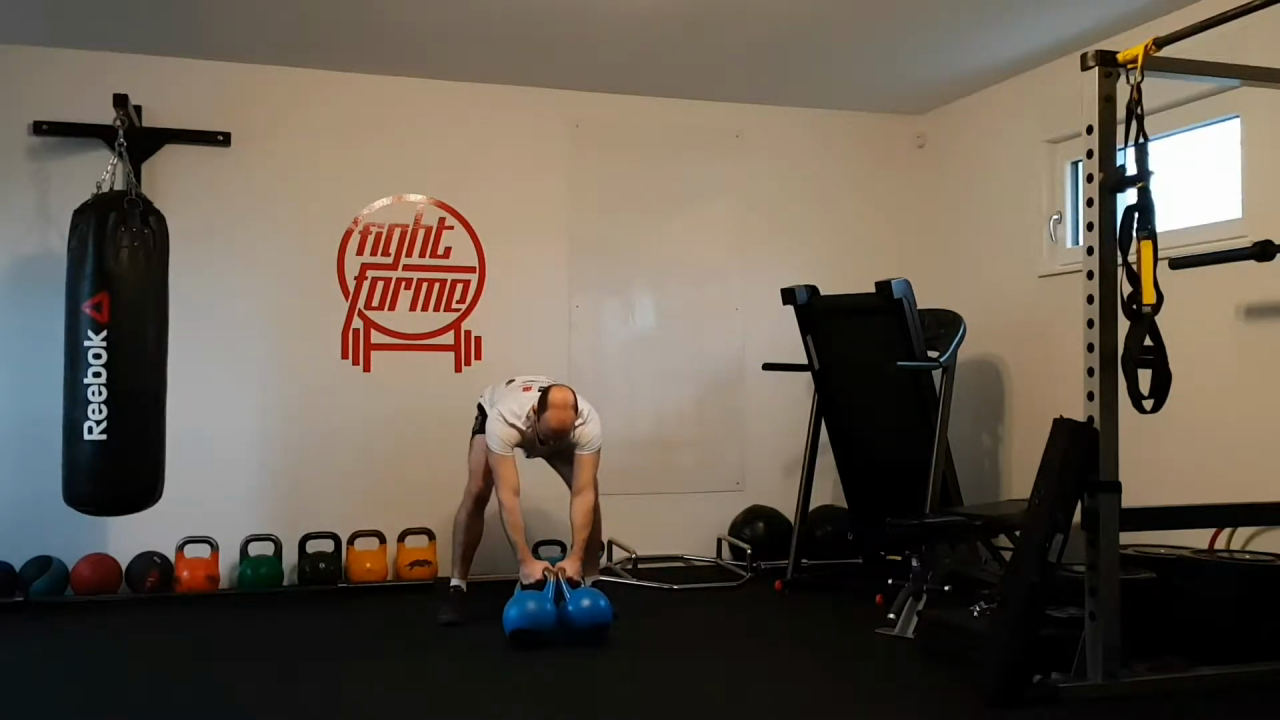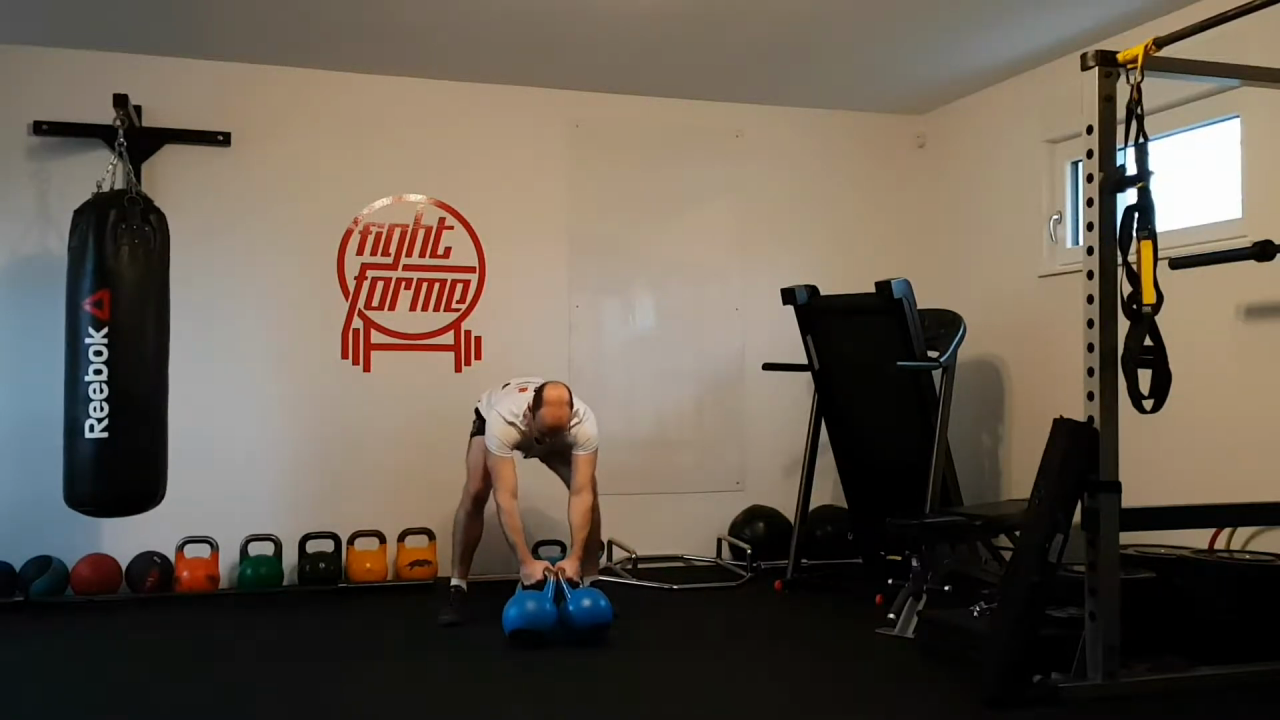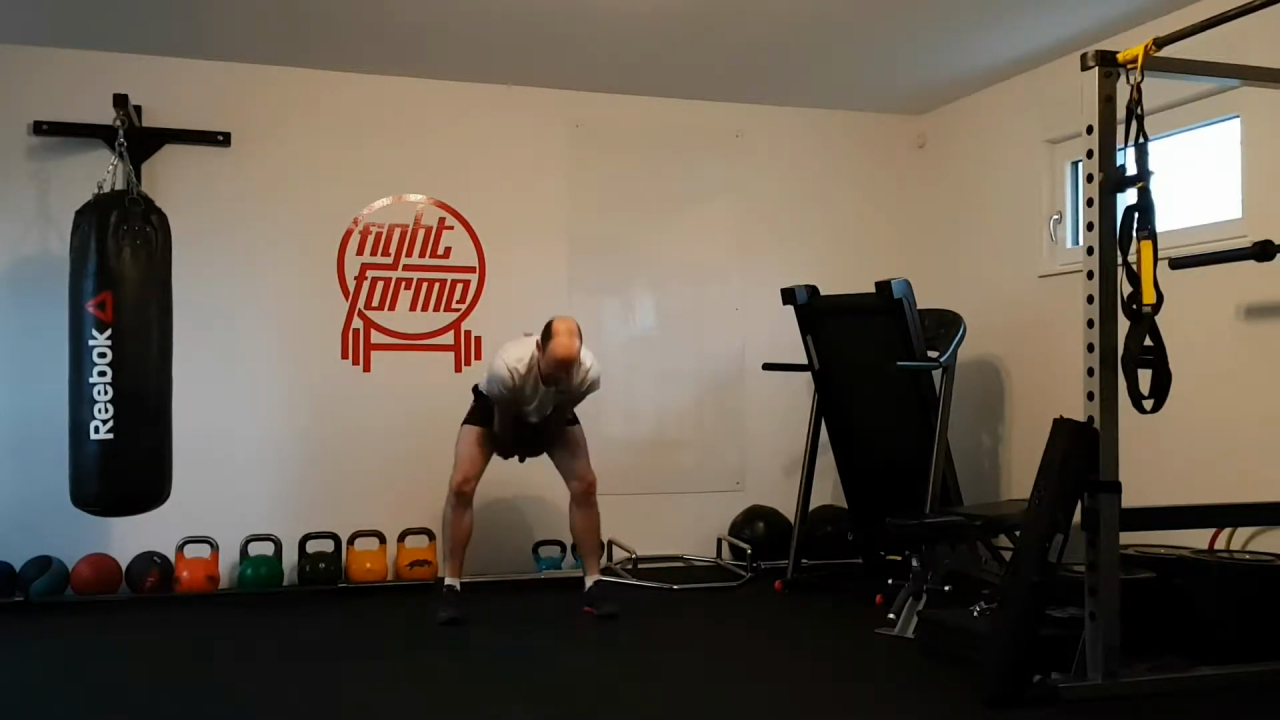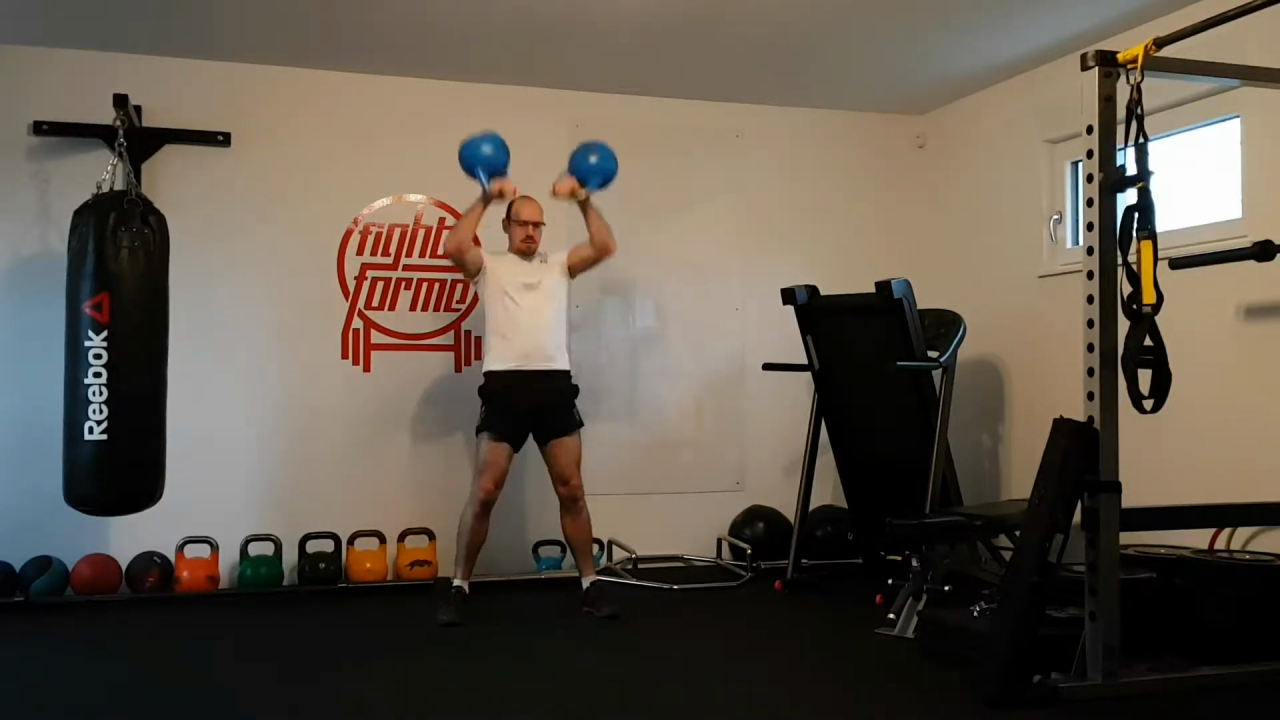
dt=0.7s
person 1, frame 1
left shoulder: (587, 423)
right shoulder: (503, 420)
left elbow: (583, 493)
right elbow: (508, 495)
left wrist: (575, 557)
right wrist: (526, 560)
left hip: (555, 423)
left knee: (590, 490)
right knee: (476, 493)
left ankle: (592, 584)
right ankle: (457, 588)
person 1, frame 2
left shoulder: (584, 422)
right shoulder: (501, 420)
left elbow: (581, 493)
right elbow: (505, 496)
left wrist: (575, 557)
right wrist: (526, 561)
right hip: (490, 413)
left knee: (589, 491)
right knee: (475, 493)
left ankle: (591, 583)
right ankle: (457, 589)
person 1, frame 3
left shoulder: (587, 370)
right shoulder: (507, 366)
left elbow: (562, 411)
right elbow: (503, 416)
left wrist: (536, 442)
right wrist: (505, 446)
left hip: (551, 413)
right hip: (494, 403)
left knee: (584, 484)
right knee: (461, 485)
left ankle: (593, 585)
right ankle: (452, 587)
person 1, frame 4
left shoulder: (558, 262)
right shoulder: (489, 263)
left elbow: (606, 247)
right elbow: (452, 247)
left wrist: (583, 199)
right wrist: (485, 199)
left hip: (555, 386)
right hip: (505, 386)
left knee: (571, 491)
right knee: (485, 492)
left ankle: (590, 584)
right ankle: (459, 587)
